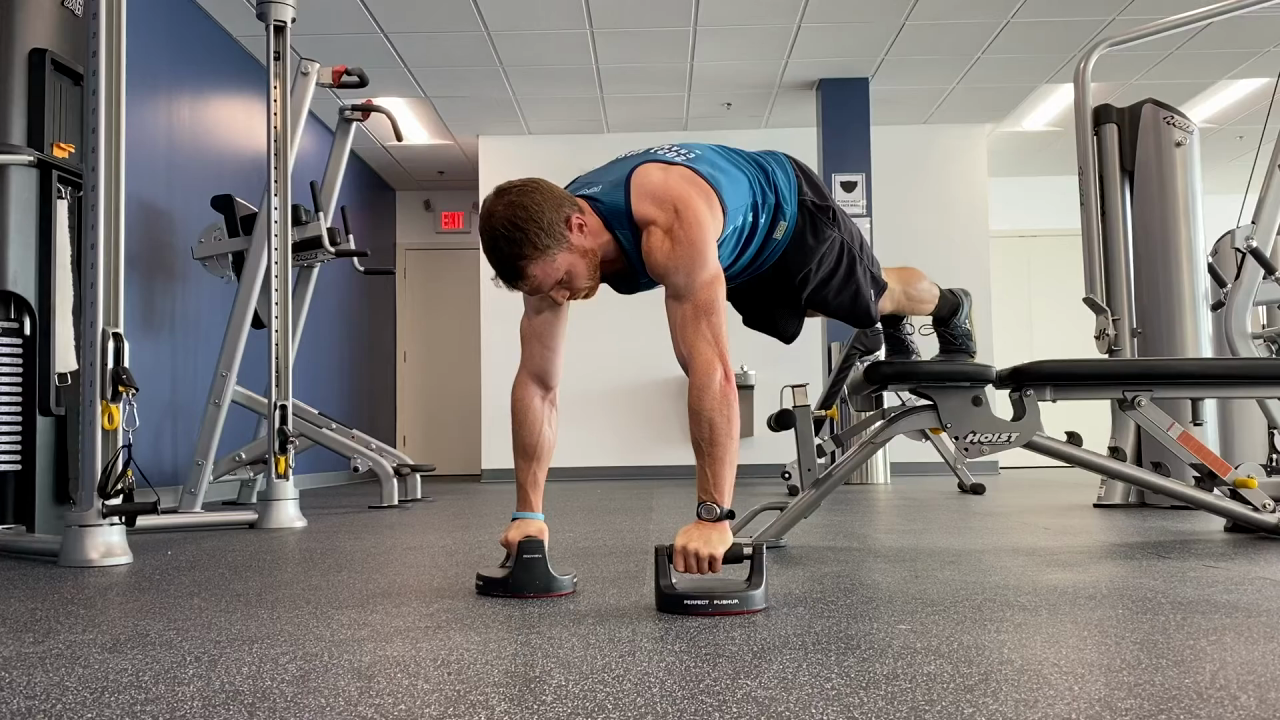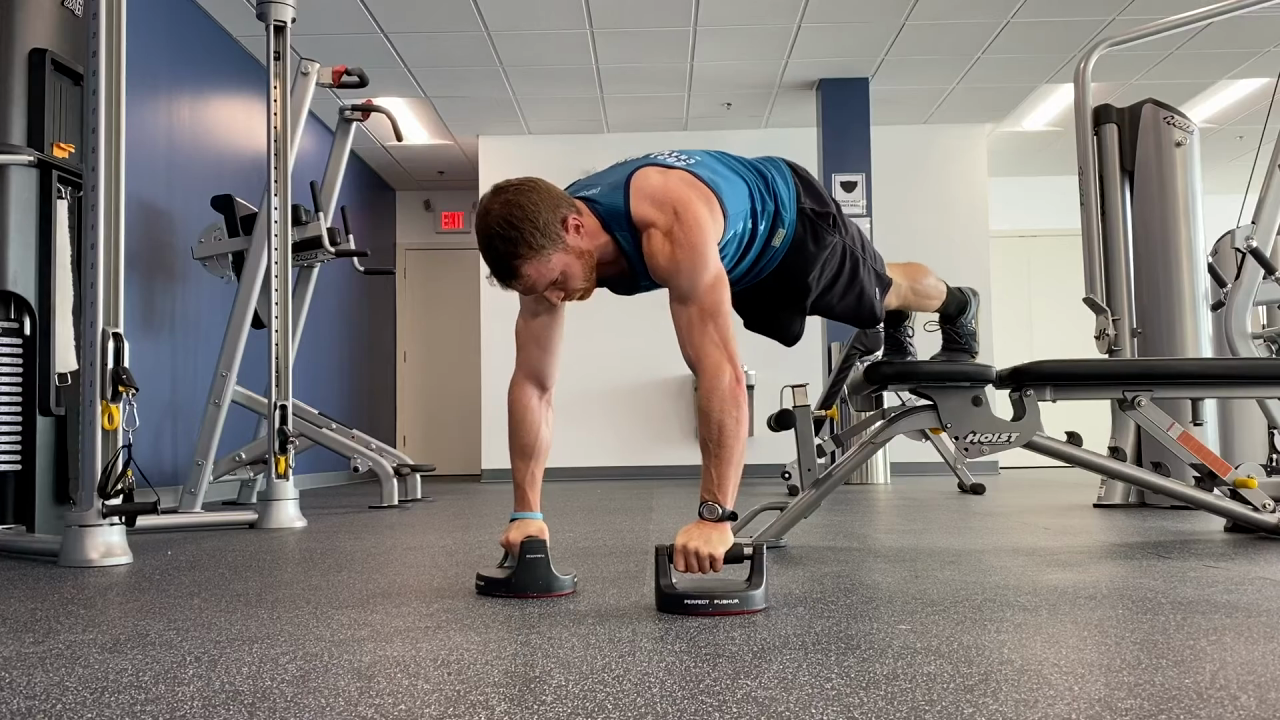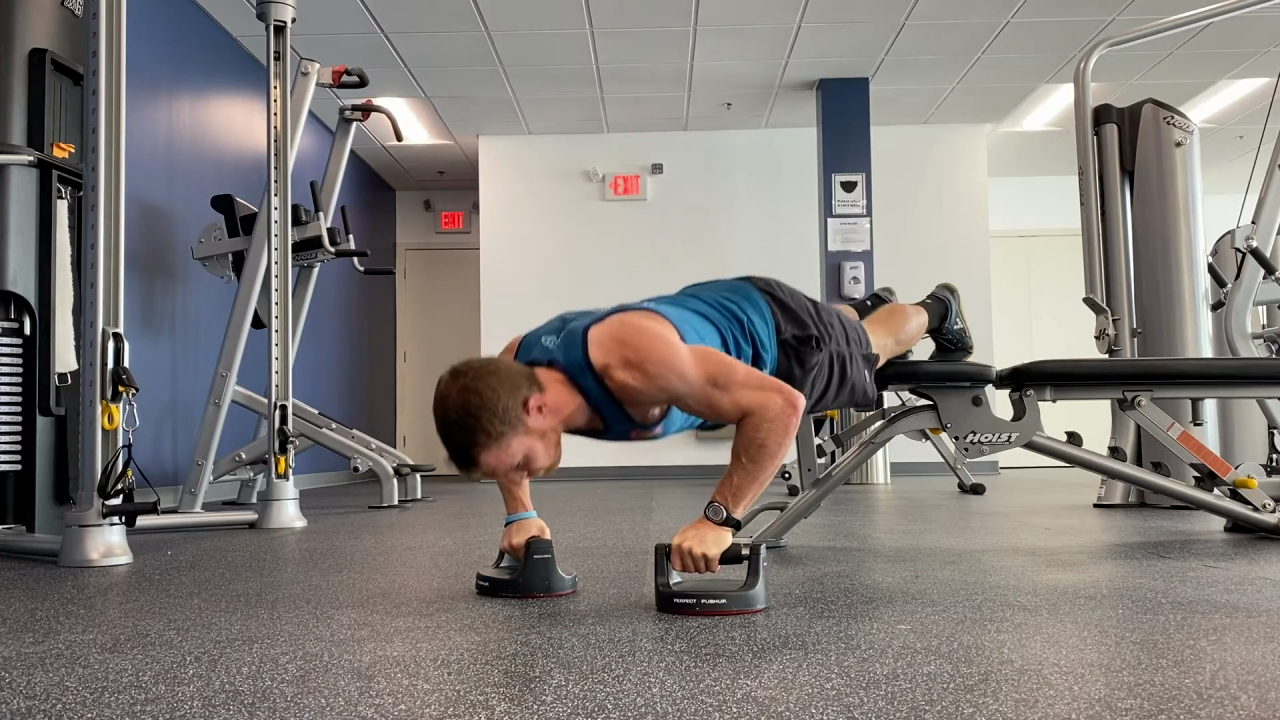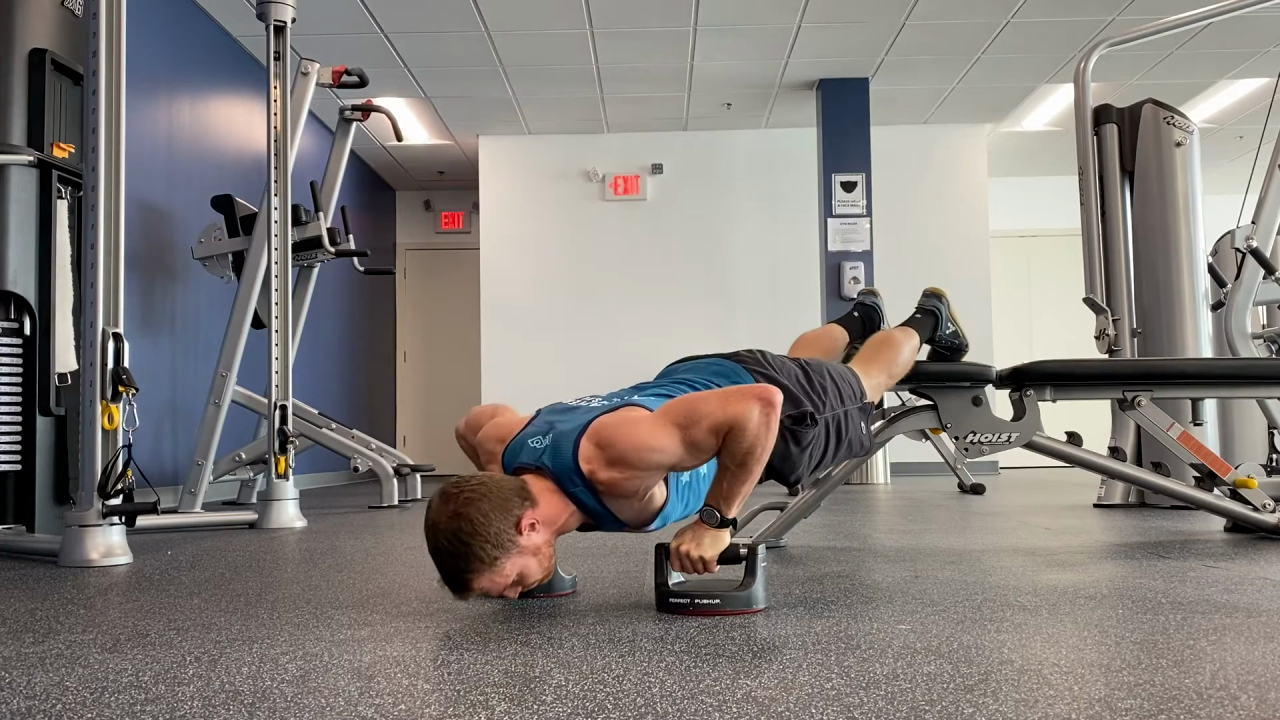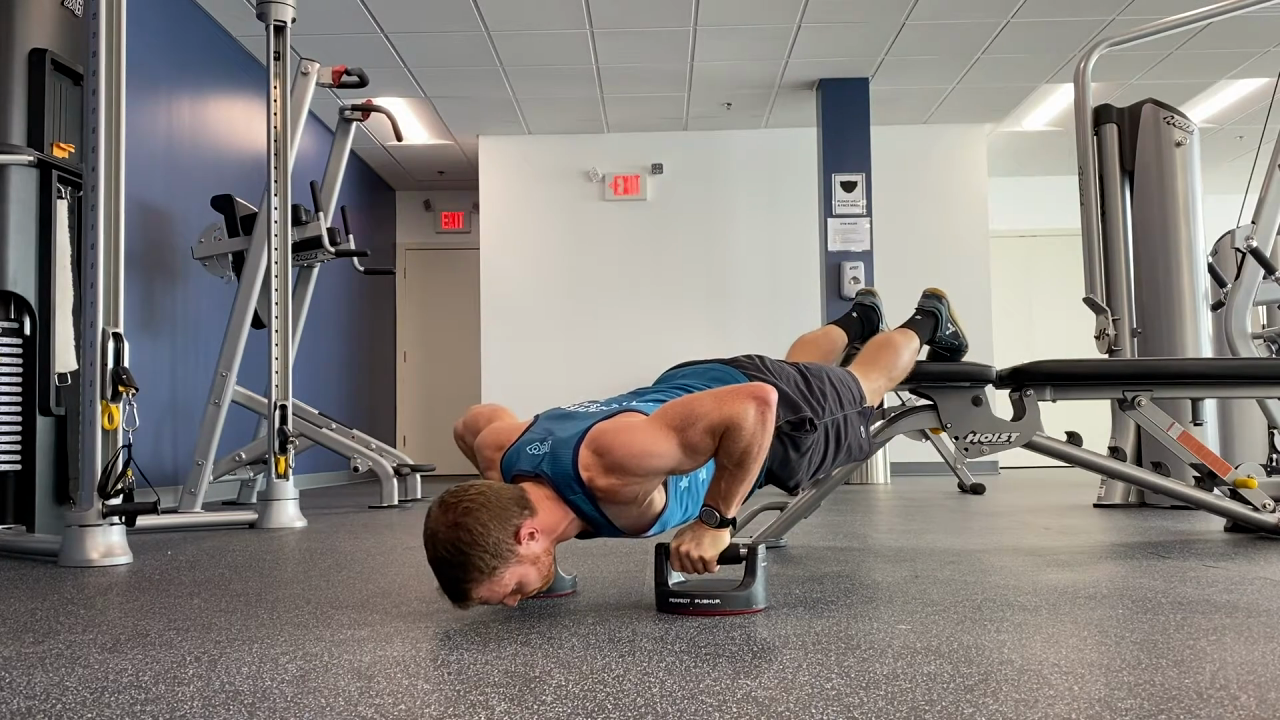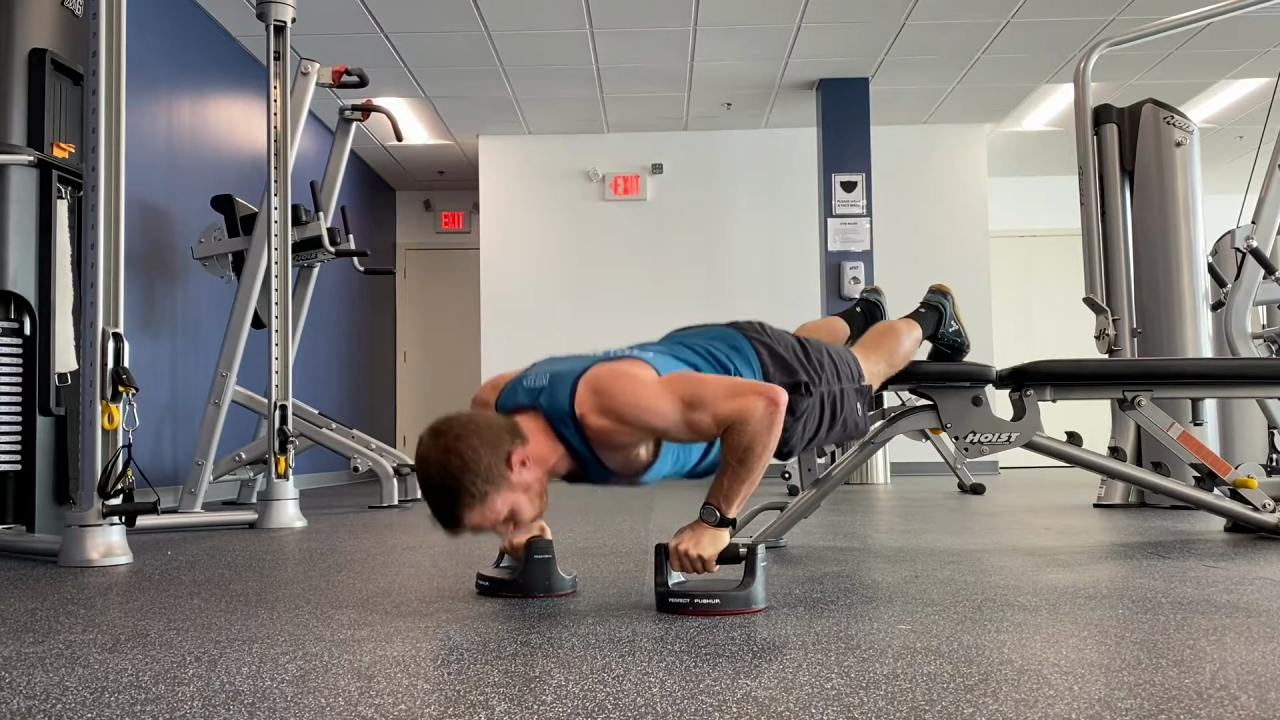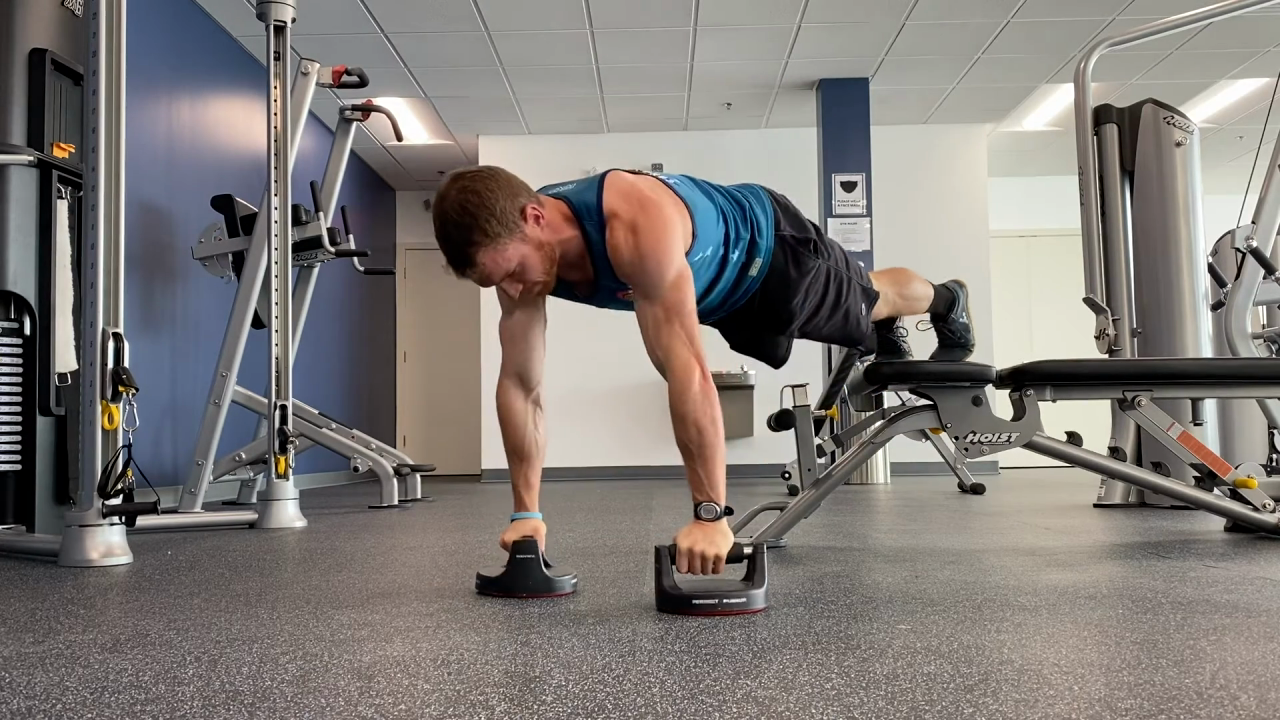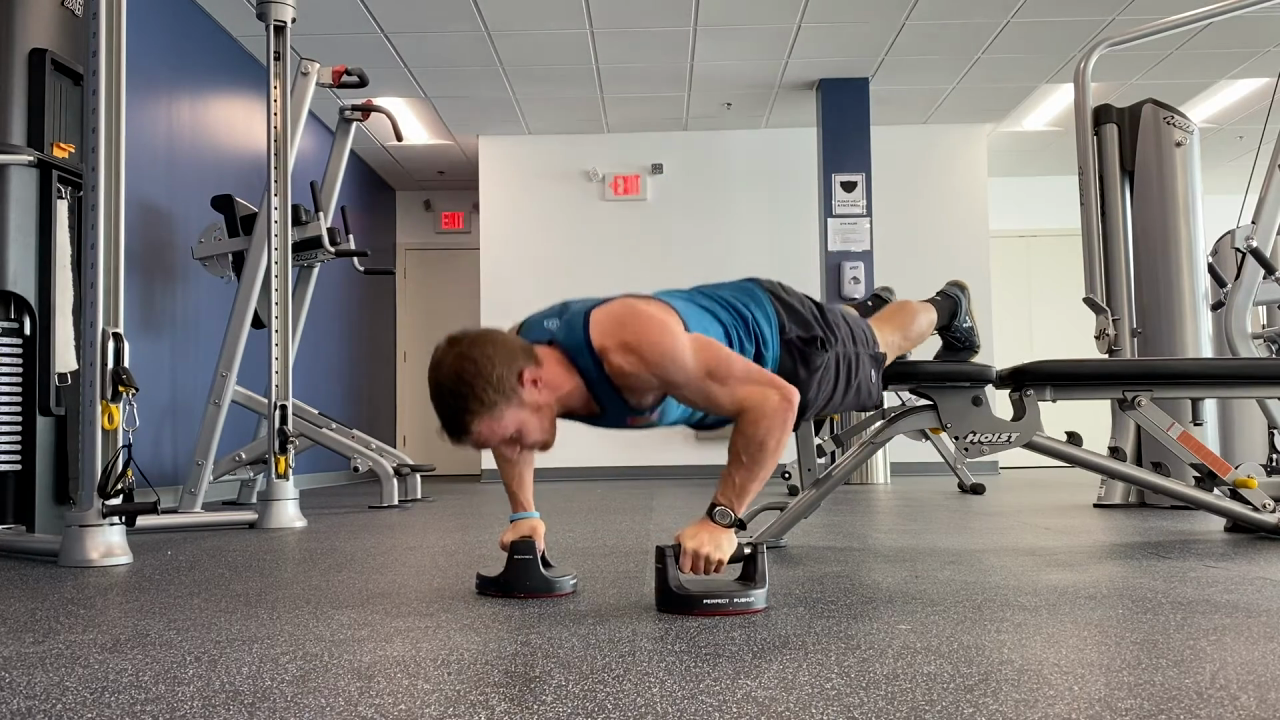
dt=0.7s
person 1, frame 1
left shoulder: (670, 219)
right shoulder: (550, 238)
left elbow: (710, 372)
right elbow: (536, 381)
left wrist: (712, 517)
right wrist: (528, 511)
left hip: (791, 213)
right hip: (744, 251)
left knee: (878, 295)
left ankle: (950, 309)
right ankle: (896, 329)
person 1, frame 2
left shoulder: (671, 224)
right shoulder: (546, 244)
left elbow: (720, 373)
right elbow: (532, 382)
left wrist: (716, 515)
right wrist: (526, 512)
left hip: (793, 218)
right hip: (745, 254)
left knee: (882, 290)
left ankle: (957, 307)
right ankle: (896, 325)
person 1, frame 3
left shoulder: (629, 367)
right shoulder: (513, 367)
left elbow: (781, 406)
right elbow: (497, 434)
left wrist: (718, 519)
right wrist: (521, 515)
left hip: (769, 332)
right hip: (711, 321)
left knee: (870, 349)
left ankle: (938, 310)
right ankle: (867, 306)
person 1, frame 4
left shoulder: (612, 460)
right shoulder: (502, 451)
left elbow: (761, 406)
right elbow: (474, 421)
left wrist: (714, 522)
left hip: (765, 401)
right hip: (692, 383)
left knee: (863, 383)
right knee: (802, 363)
left ankle: (928, 319)
right ankle: (860, 317)
person 1, frame 5
left shoulder: (611, 467)
right shoulder: (501, 456)
left elbow: (755, 405)
right elbow: (473, 420)
left wrist: (714, 522)
right wrist: (504, 501)
left hip: (773, 414)
right hip: (689, 389)
left knee: (862, 386)
right knee: (798, 366)
left ankle: (929, 320)
right ankle: (859, 318)
person 1, frame 6
left shoulder: (607, 410)
right shoulder: (499, 407)
left elbow: (767, 403)
left wrist: (716, 520)
right wrist: (526, 520)
left hip: (759, 374)
right hip: (691, 362)
left knee: (860, 371)
right knee: (808, 347)
left ankle: (932, 314)
right ankle: (861, 313)
person 1, frame 7
left shoulder: (636, 223)
right shoulder: (517, 245)
left elbow: (688, 375)
right elbow: (518, 385)
left wrist: (711, 515)
right wrist: (526, 512)
left hip: (772, 249)
right hip: (725, 283)
left knee: (869, 299)
left ankle: (946, 303)
right ankle: (884, 334)
person 1, frame 8
left shoulder: (633, 346)
right shoulder: (518, 354)
left elbow: (777, 401)
right elbow: (508, 431)
left wrist: (721, 520)
right wrist: (524, 514)
left hip: (777, 337)
right hip: (719, 326)
left knee: (876, 349)
left ankle: (948, 307)
right ankle: (869, 307)
